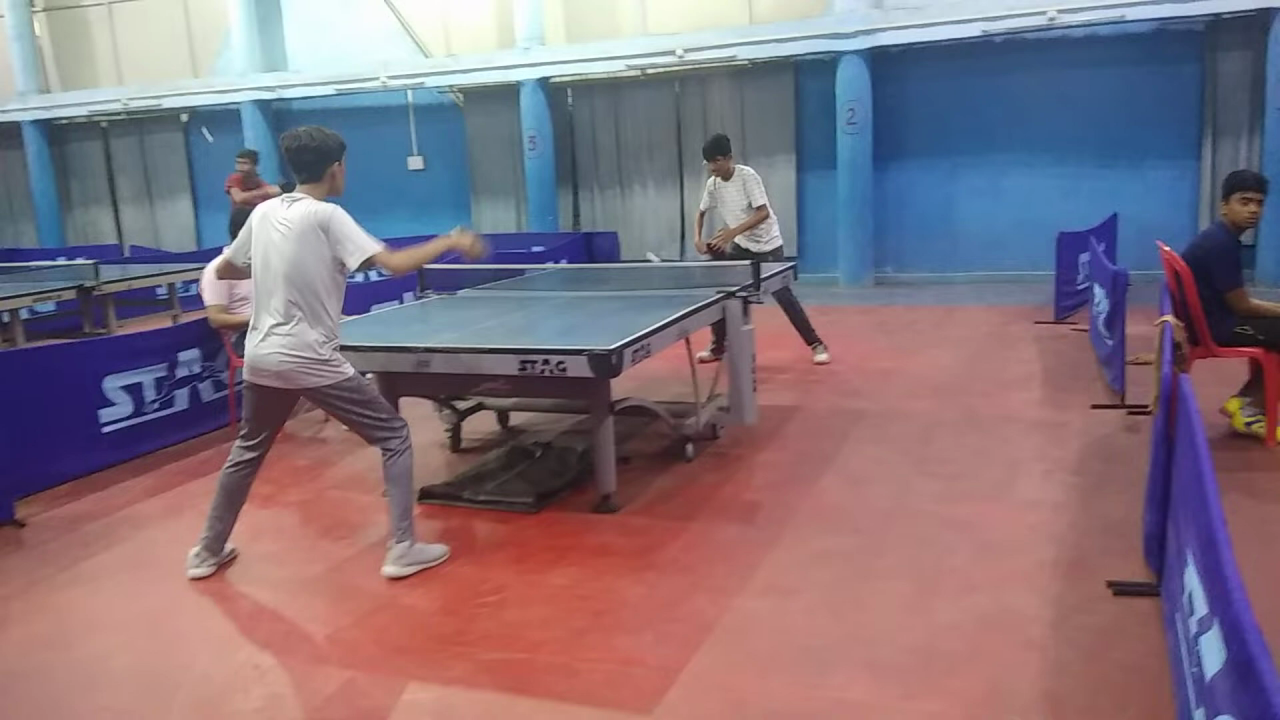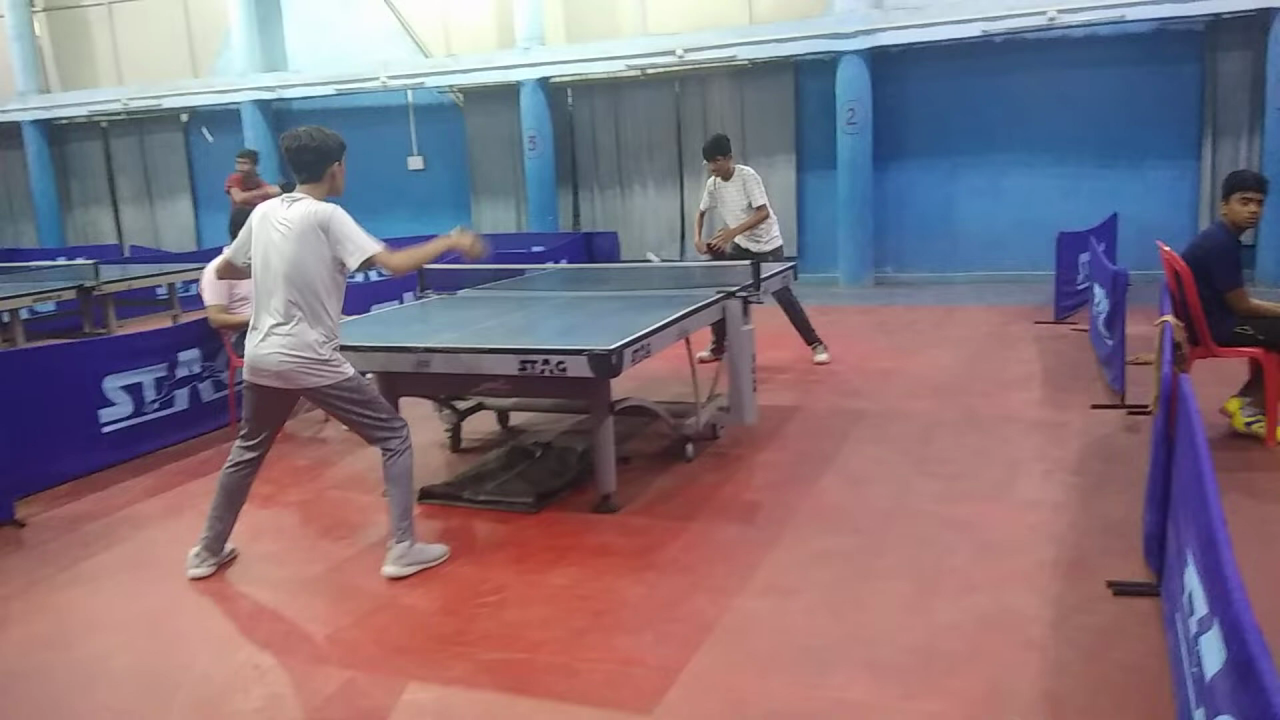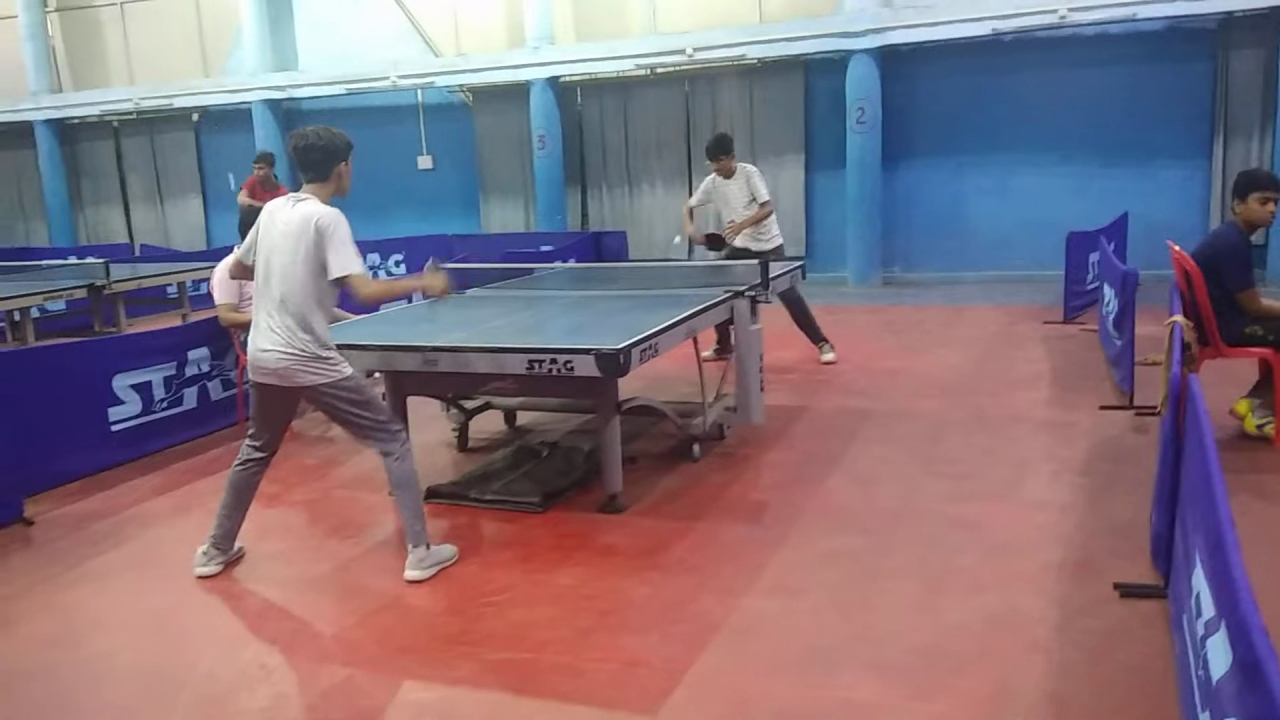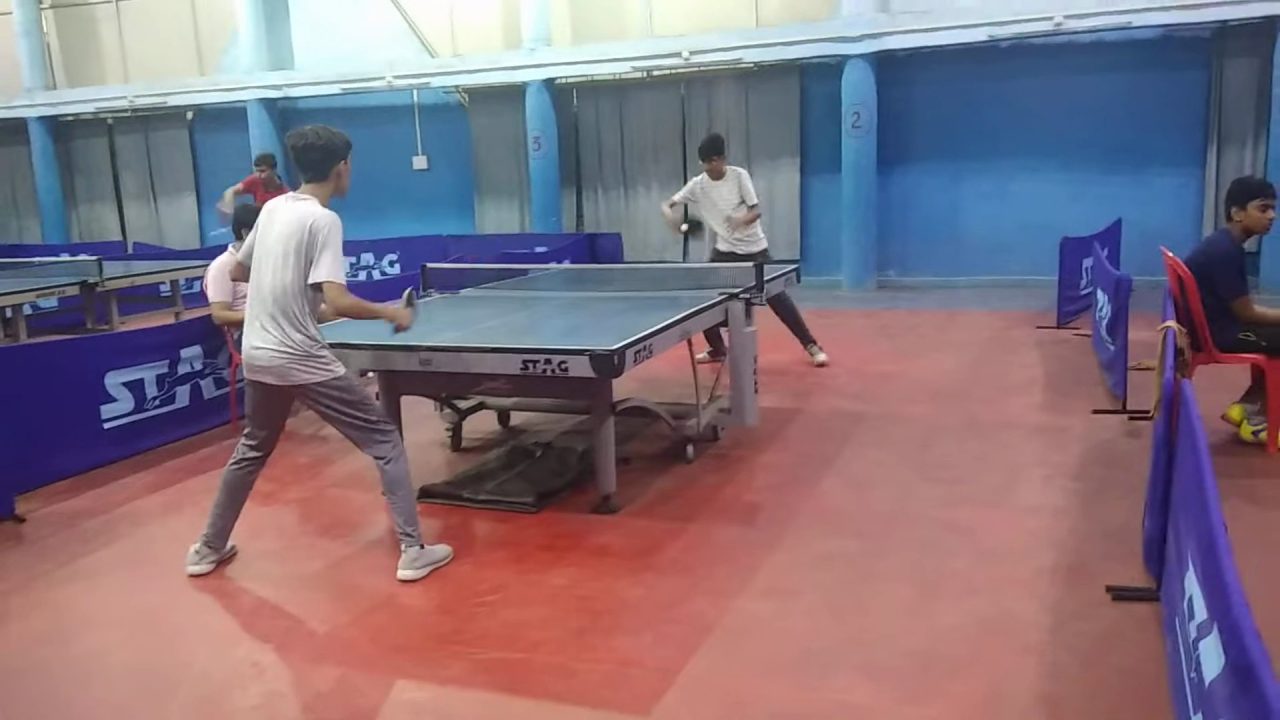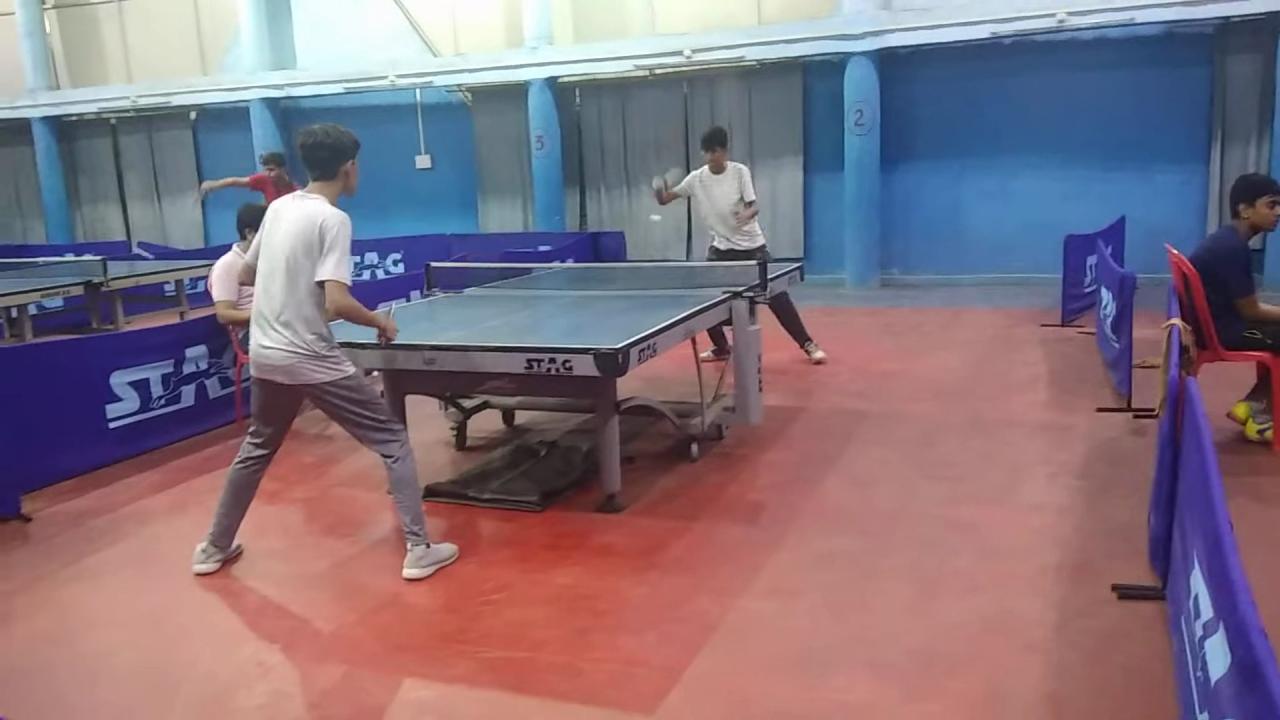
dt=0.1s
person 1, frame 1
left shoulder: (262, 213)
right shoulder: (326, 217)
left elbow: (224, 270)
right elbow: (394, 264)
right wrist: (451, 241)
left hip: (262, 360)
right hip: (313, 362)
left knee: (247, 451)
right knee: (394, 436)
left ankle: (208, 551)
right ankle: (403, 549)
person 1, frame 2
left shoulder: (263, 213)
right shoulder: (326, 216)
left elbow: (224, 270)
right elbow: (393, 264)
right wrist: (451, 242)
left hip: (262, 360)
right hip: (313, 362)
left knee: (247, 451)
right knee: (394, 436)
left ankle: (208, 551)
right ankle: (403, 549)
person 1, frame 3
left shoulder: (271, 210)
right shoulder: (328, 218)
left elbow: (237, 271)
right elbow: (364, 292)
right wrist: (423, 283)
left hip: (263, 358)
right hip: (311, 362)
left knee: (256, 451)
right knee: (393, 440)
left ankle: (216, 549)
right ankle: (420, 552)
person 1, frame 4
left shoulder: (272, 208)
right shoulder: (322, 220)
left elbow: (239, 272)
right elbow: (337, 302)
right wrist: (390, 312)
left hip: (258, 356)
right hip: (304, 361)
left knee: (251, 450)
right knee: (385, 442)
left ankle: (208, 548)
right ankle: (413, 551)
person 1, frame 5
left shoulder: (277, 207)
right shoulder: (331, 219)
left elbow: (246, 277)
right elbow: (338, 303)
right wrist: (381, 322)
left hip: (266, 356)
right hip: (313, 360)
left knee: (257, 448)
right knee: (393, 441)
left ankle: (214, 547)
right ankle: (418, 550)
person 2, frame 1
left shoulder: (1220, 237)
right shoulder: (1221, 244)
left elbow: (1236, 299)
right elbow: (1241, 305)
left wrist: (1272, 308)
left hip: (1208, 317)
right hip: (1213, 326)
left knee: (1269, 325)
right knee: (1272, 329)
left ankle: (1244, 399)
right ankle: (1251, 410)
person 2, frame 2
left shoulder: (1220, 237)
right shoulder: (1222, 244)
left elbow: (1235, 299)
right elbow: (1241, 305)
left wrist: (1272, 309)
left hip: (1208, 318)
right hip: (1213, 326)
left knee: (1270, 325)
right knee: (1272, 330)
left ankle: (1244, 400)
right ankle: (1251, 409)
person 2, frame 3
left shoulder: (1229, 236)
right shoulder: (1233, 244)
left elbow: (1247, 300)
right elbow: (1252, 305)
left hip: (1216, 318)
right hip: (1223, 327)
left ankle: (1254, 401)
person 2, frame 4
left shoulder: (1222, 243)
right shoulder: (1226, 252)
left elbow: (1240, 306)
right elbow: (1245, 312)
left wrist: (1273, 315)
left hip: (1209, 324)
right hip: (1215, 333)
left knee: (1271, 334)
left ankle: (1246, 407)
right ankle: (1256, 418)
person 2, frame 5
left shoulder: (1225, 239)
right shoulder: (1234, 248)
left elbow: (1245, 304)
right elbow: (1250, 311)
left hip: (1214, 321)
right hip: (1220, 330)
left ankle: (1252, 404)
person 3, frame 1
left shoulder: (747, 176)
right shoulder: (712, 184)
left elbow: (763, 213)
right elbow: (701, 212)
left wrist: (733, 231)
right wrist: (698, 237)
left hip: (767, 246)
right hip: (739, 247)
left knee: (784, 296)
left ankle: (816, 344)
right ankle: (718, 346)
person 3, frame 2
left shoulder: (747, 176)
right shoulder: (712, 184)
left elbow: (763, 212)
right elbow: (701, 212)
left wrist: (733, 231)
right wrist: (697, 237)
left hip: (767, 246)
right hip: (740, 247)
left knee: (784, 296)
left ankle: (816, 344)
right ankle: (718, 346)
person 3, frame 3
left shoulder: (750, 173)
right shoulder: (711, 183)
left elbow: (768, 208)
right elbow: (689, 207)
left wrist: (743, 224)
right wrist: (689, 229)
left hip: (769, 246)
right hip: (739, 247)
left knee: (789, 295)
left ankle: (822, 343)
right ankle: (724, 346)
person 3, frame 4
left shoulder: (739, 176)
right shoulder: (697, 185)
left elbow: (756, 210)
right elbow: (668, 204)
left wrist: (740, 221)
right wrist: (669, 214)
left hip: (753, 249)
right hip: (723, 251)
left knee: (776, 297)
left ankle: (811, 345)
right ankle: (717, 348)
person 3, frame 5
left shoulder: (740, 172)
right shoulder: (697, 178)
left elbow: (754, 205)
right elbow: (665, 199)
left wrist: (747, 215)
right wrist: (659, 189)
left hip: (752, 246)
right hip: (720, 248)
left knee: (776, 295)
left ankle: (807, 343)
right ankle: (721, 347)
